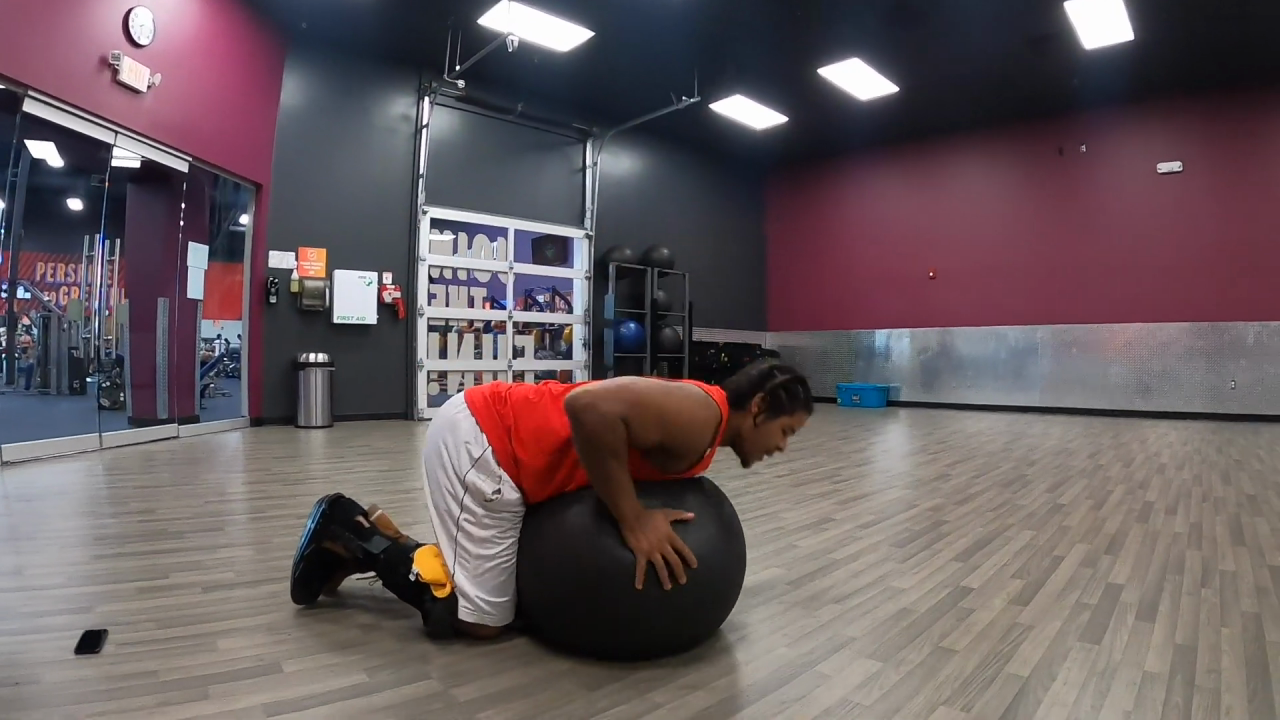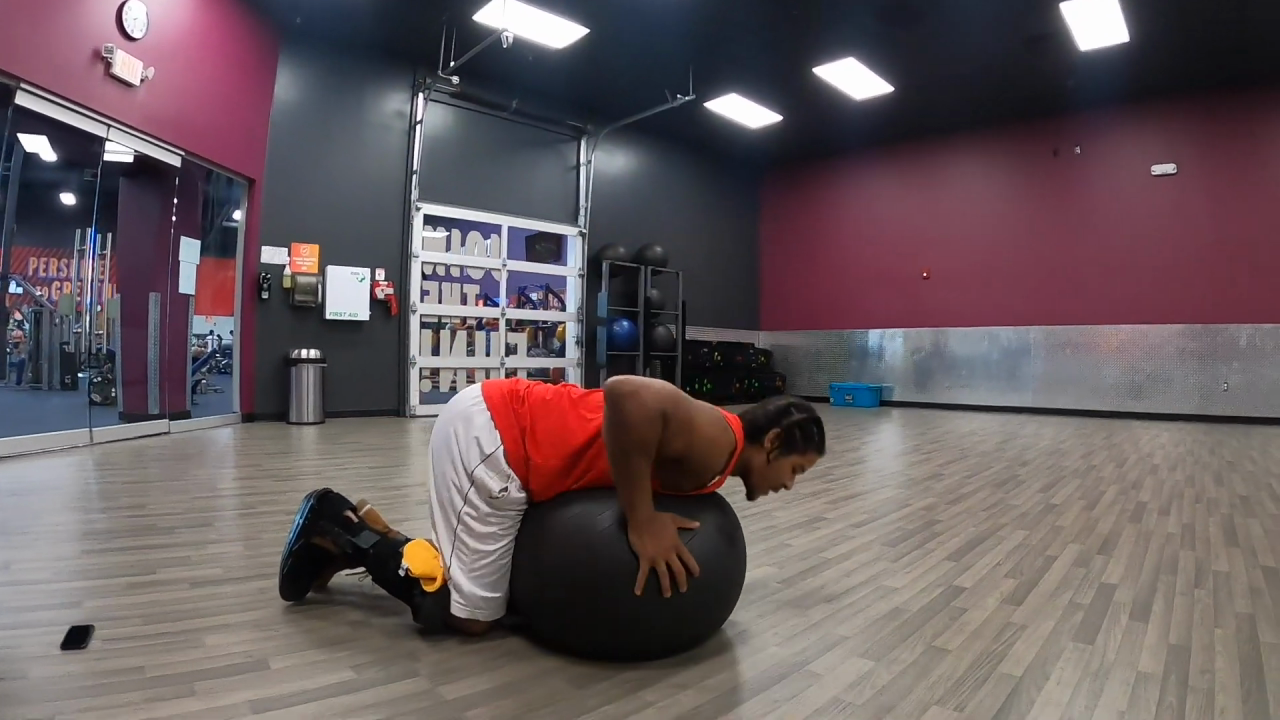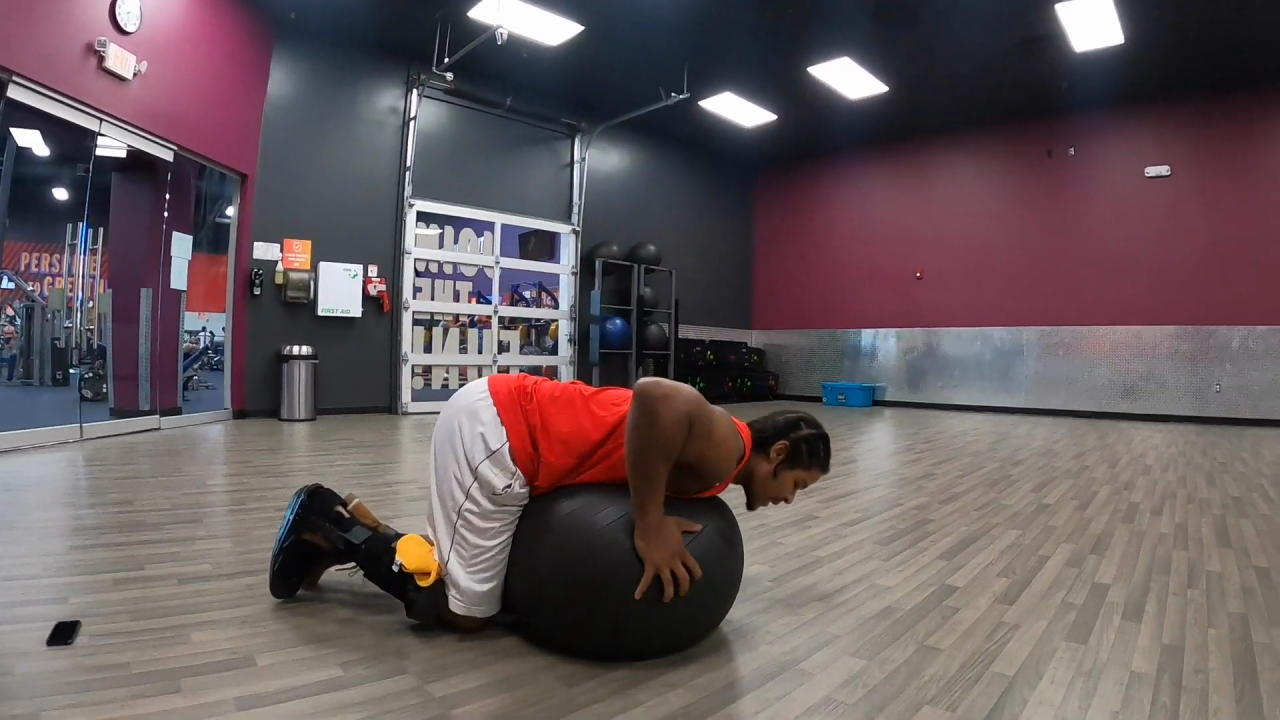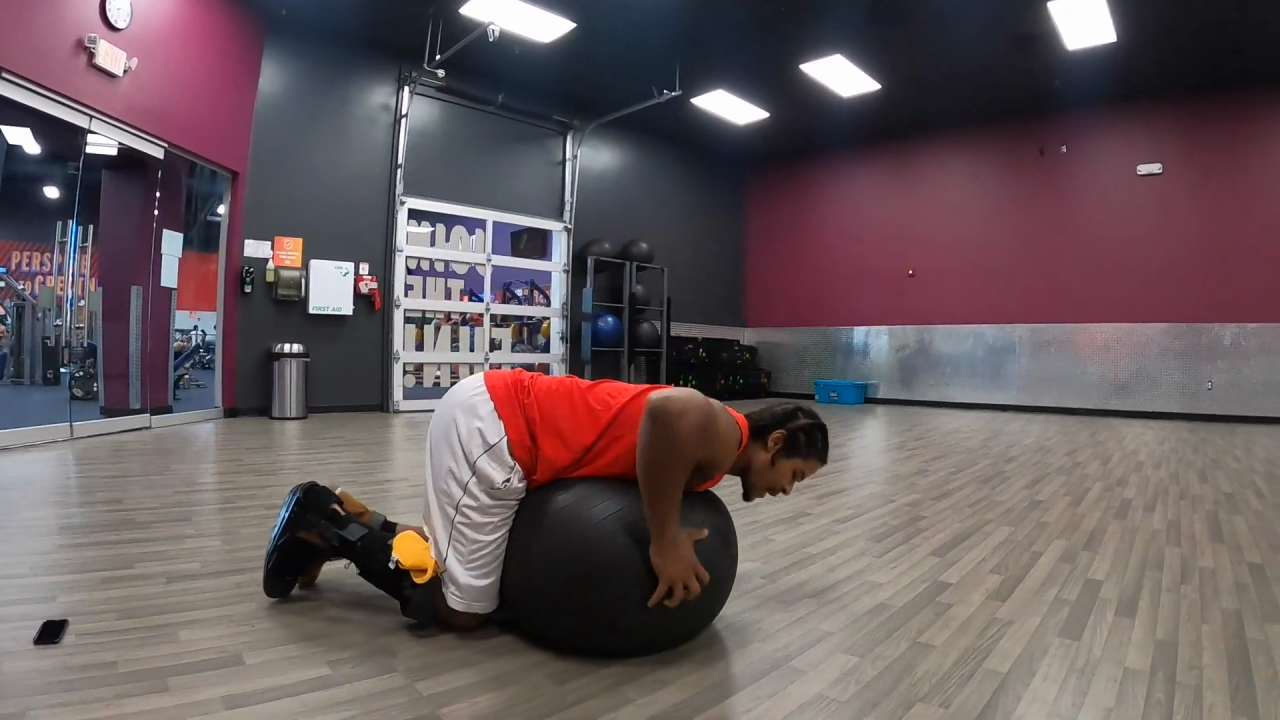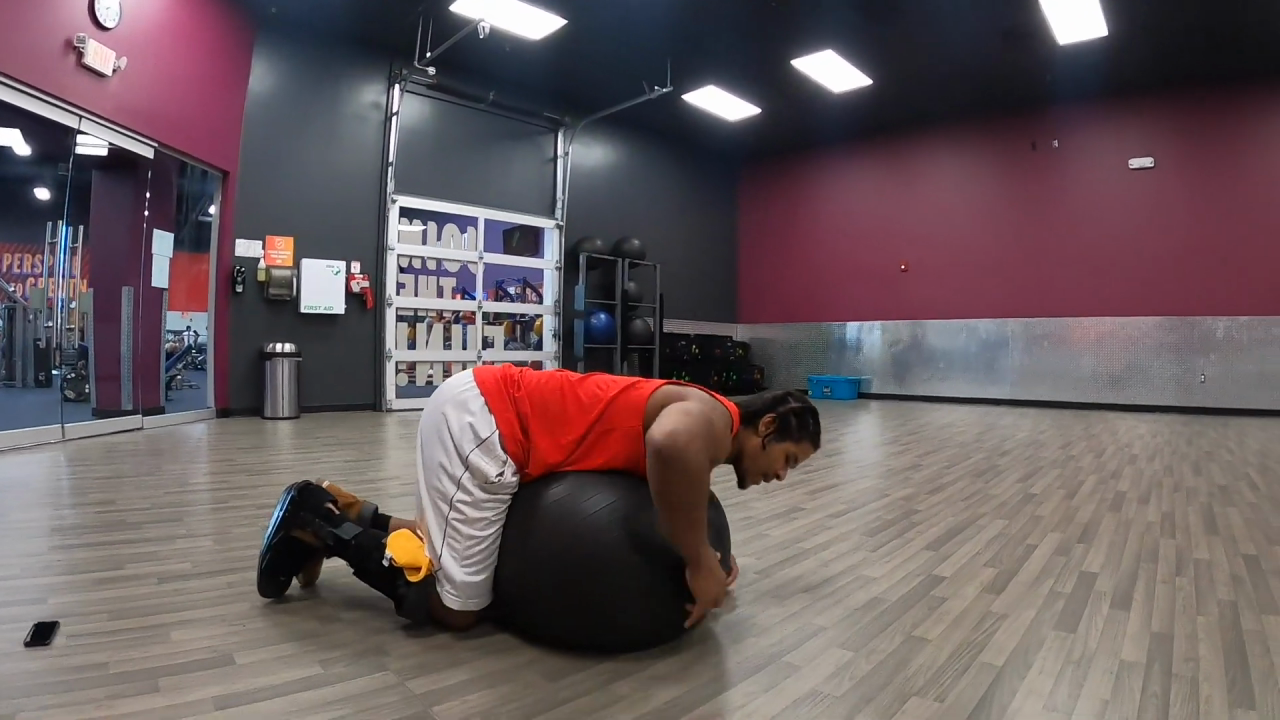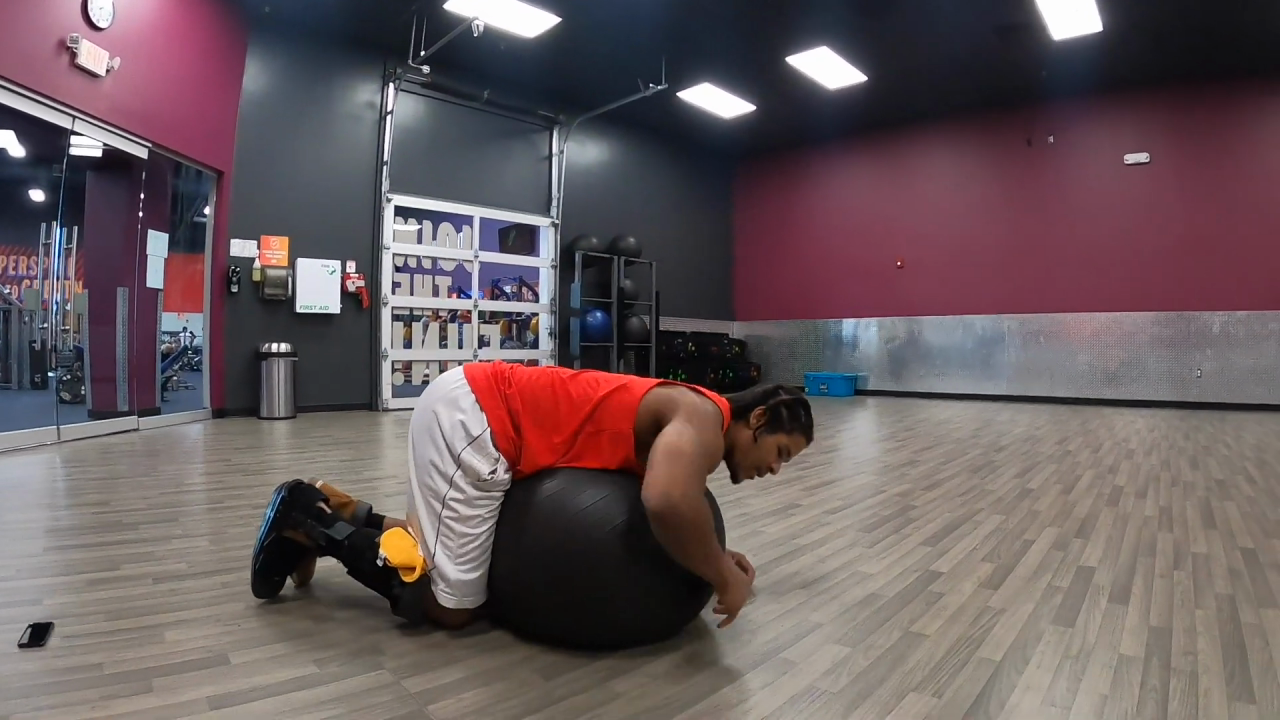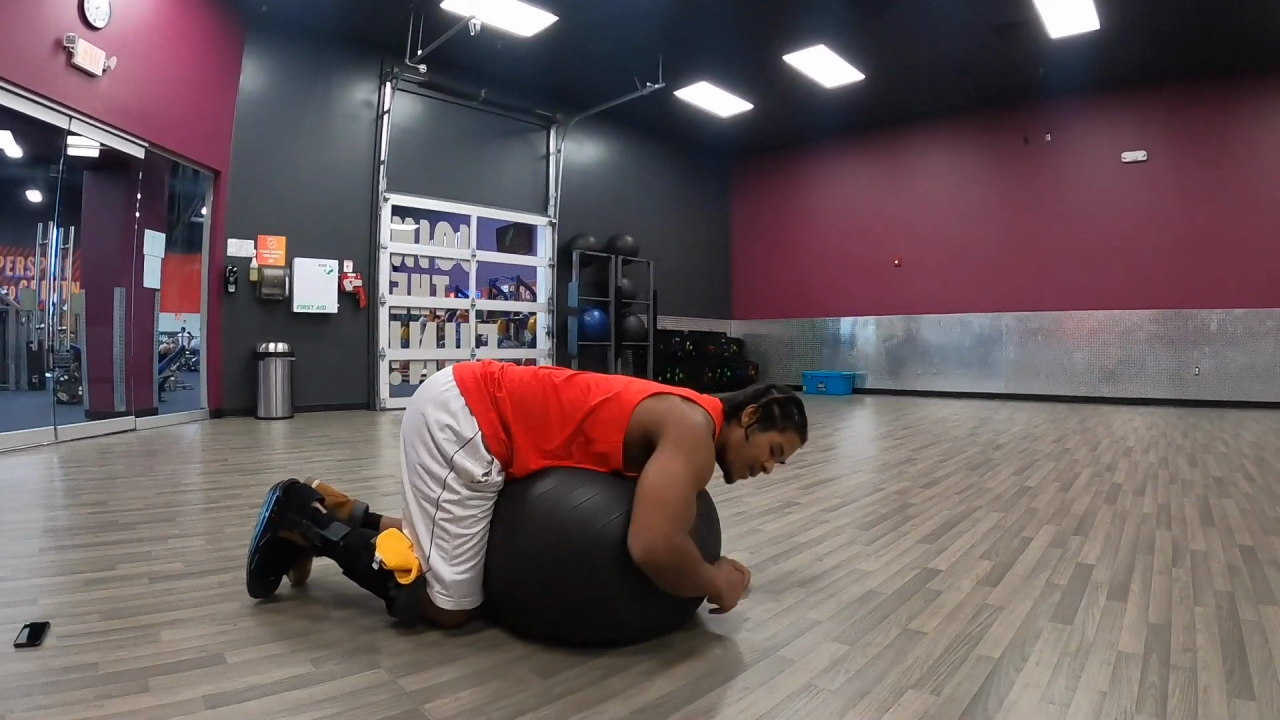
dt=0.1s
person 1, frame 1
left shoulder: (698, 416)
right shoulder: (699, 414)
right elbow: (590, 406)
right wrist: (634, 521)
left hip: (485, 432)
right hip: (480, 441)
right knee: (481, 618)
left ankle: (381, 535)
right ankle: (354, 538)
person 1, frame 2
left shoulder: (701, 440)
right shoulder: (715, 441)
right elbow: (626, 394)
right wrist: (644, 522)
left hip: (491, 421)
right hip: (487, 431)
right knee: (470, 614)
left ankle: (363, 531)
right ankle: (341, 532)
person 1, frame 3
left shoulder: (704, 448)
right shoulder: (724, 444)
right elbow: (657, 397)
right wrist: (650, 527)
left hip: (494, 415)
right hip: (493, 428)
right knee: (465, 609)
left ankle: (356, 526)
right ankle: (333, 528)
person 1, frame 4
left shoulder: (706, 444)
right shoulder: (721, 432)
right elbow: (672, 414)
right wrist: (667, 540)
left hip: (490, 411)
right hip: (487, 422)
left knee: (466, 559)
right knee: (460, 607)
left ankle: (349, 518)
right ankle: (324, 523)
person 1, frame 5
left shoulder: (702, 434)
right shoulder: (714, 424)
right elbow: (672, 442)
left wrist: (696, 552)
right wrist: (698, 562)
left hip: (482, 407)
right hip: (480, 417)
right knee: (455, 606)
left ankle: (345, 513)
right ankle: (320, 522)
person 1, frame 6
left shoulder: (684, 417)
right shoulder: (703, 420)
right elbow: (667, 502)
left wrist: (711, 558)
right wrist: (724, 576)
left hip: (471, 405)
right hip: (470, 416)
right knee: (449, 604)
left ankle: (338, 511)
right ankle: (310, 519)
person 1, frame 7
left shoulder: (676, 421)
right shoulder: (693, 430)
right elbow: (652, 548)
left wrist: (709, 567)
right wrist: (717, 582)
left hip: (464, 405)
right hip: (461, 416)
left knee: (454, 556)
right knee: (446, 604)
left ankle: (337, 510)
right ankle: (307, 520)
